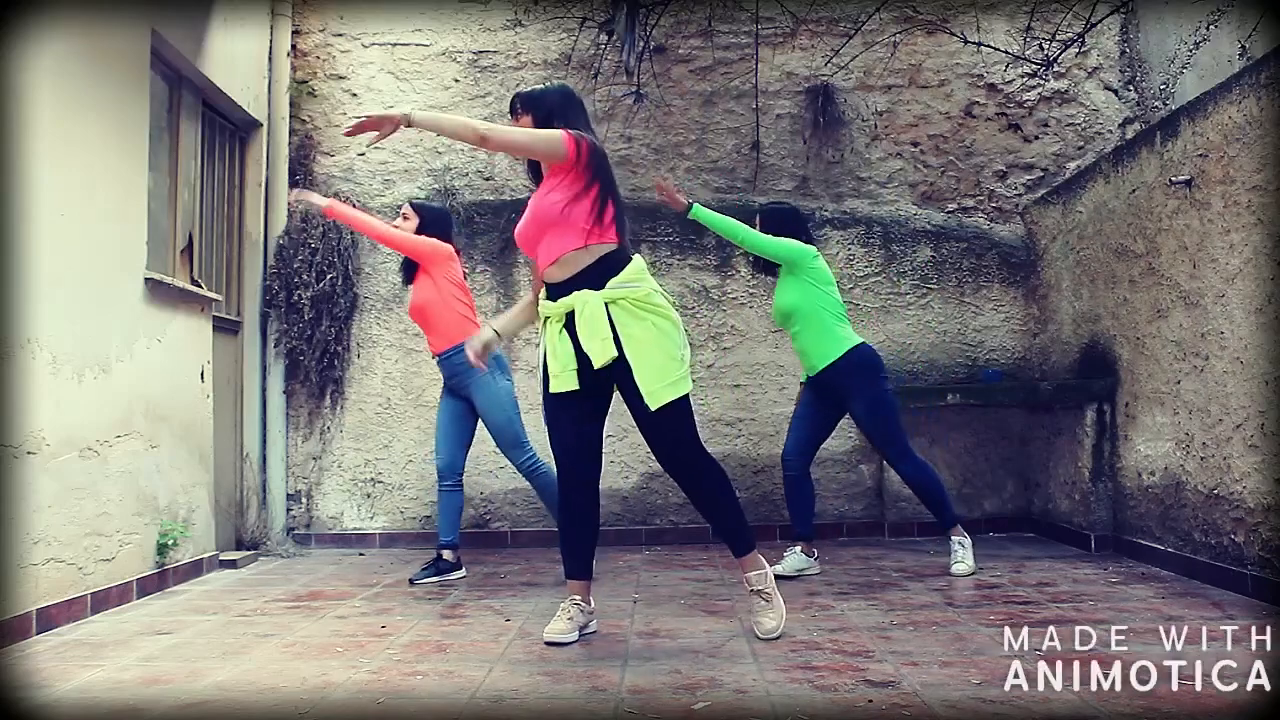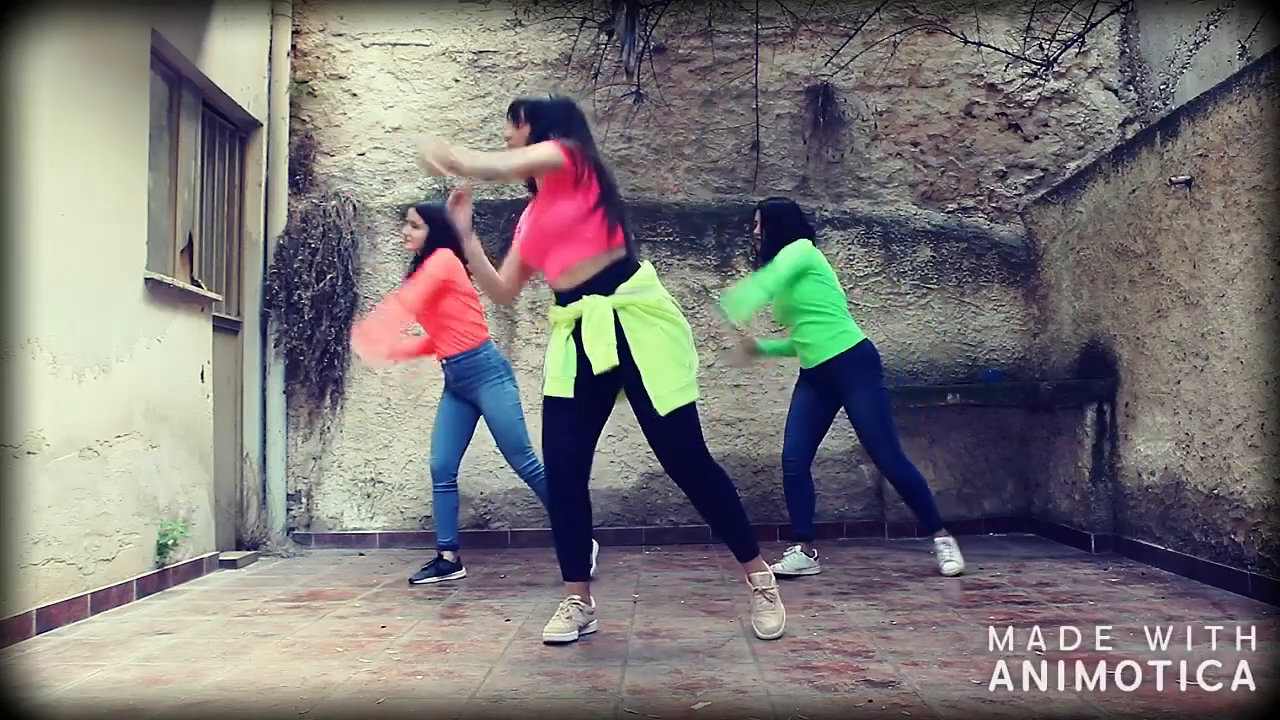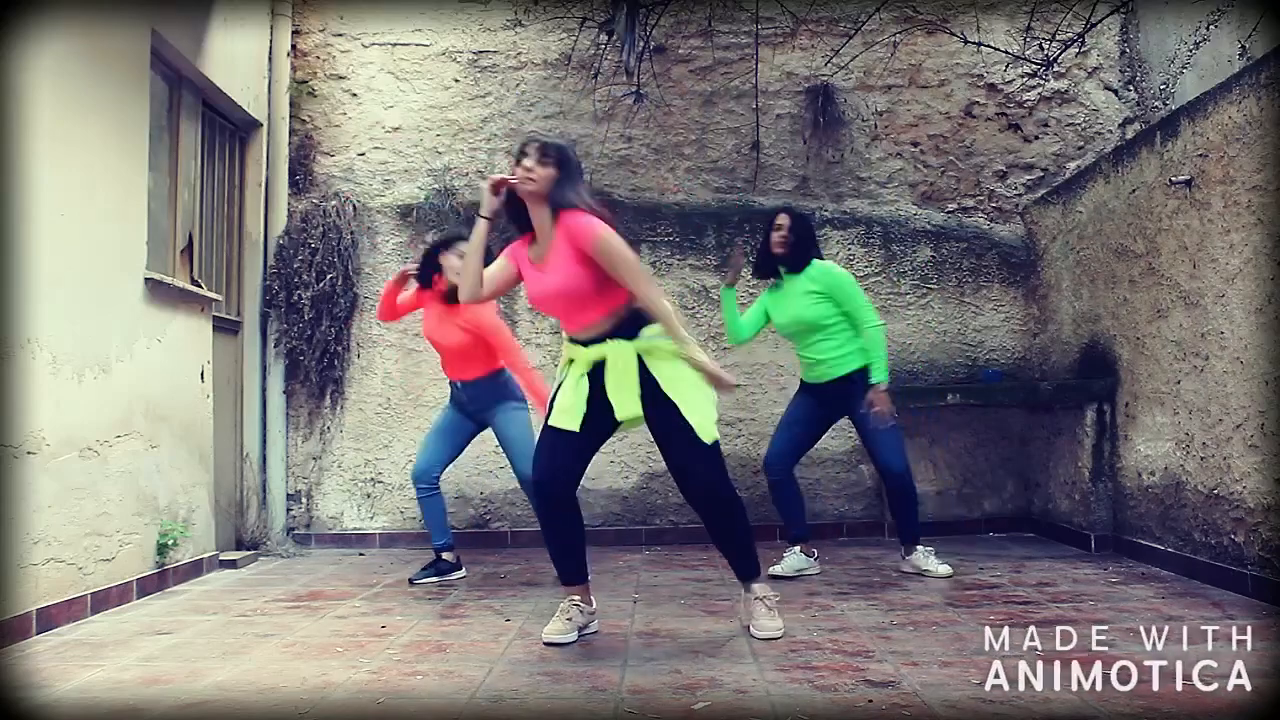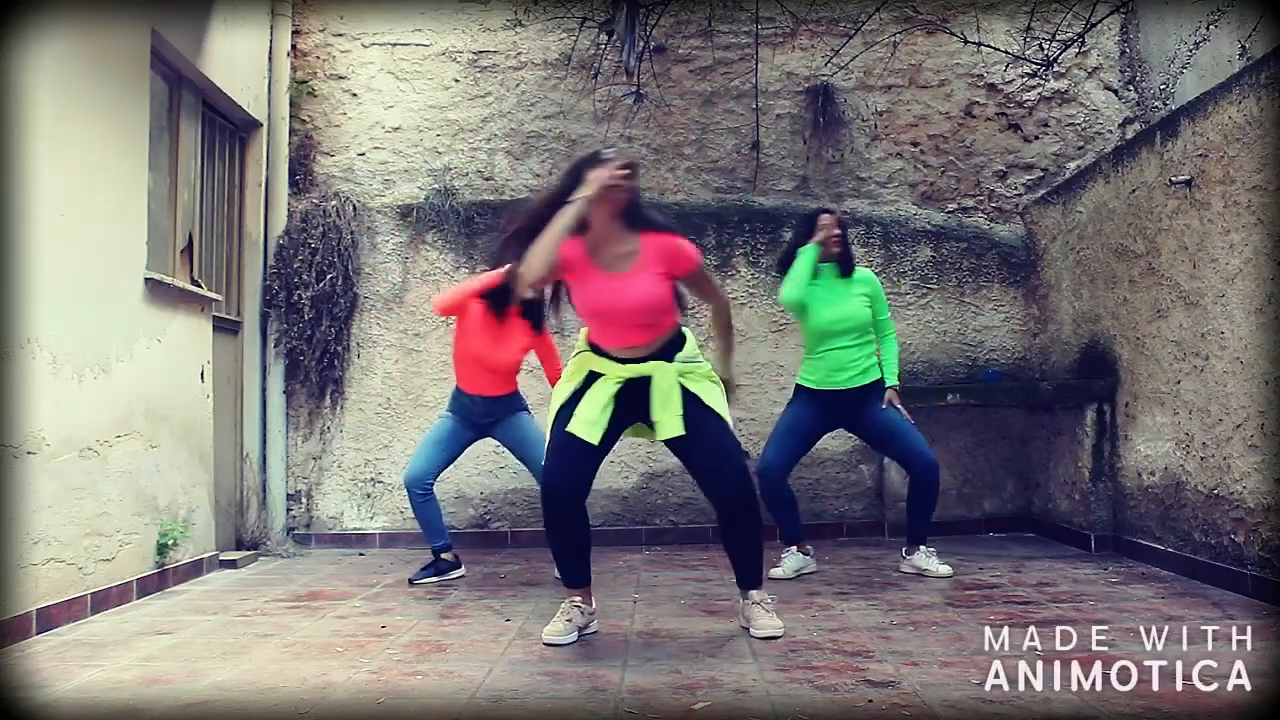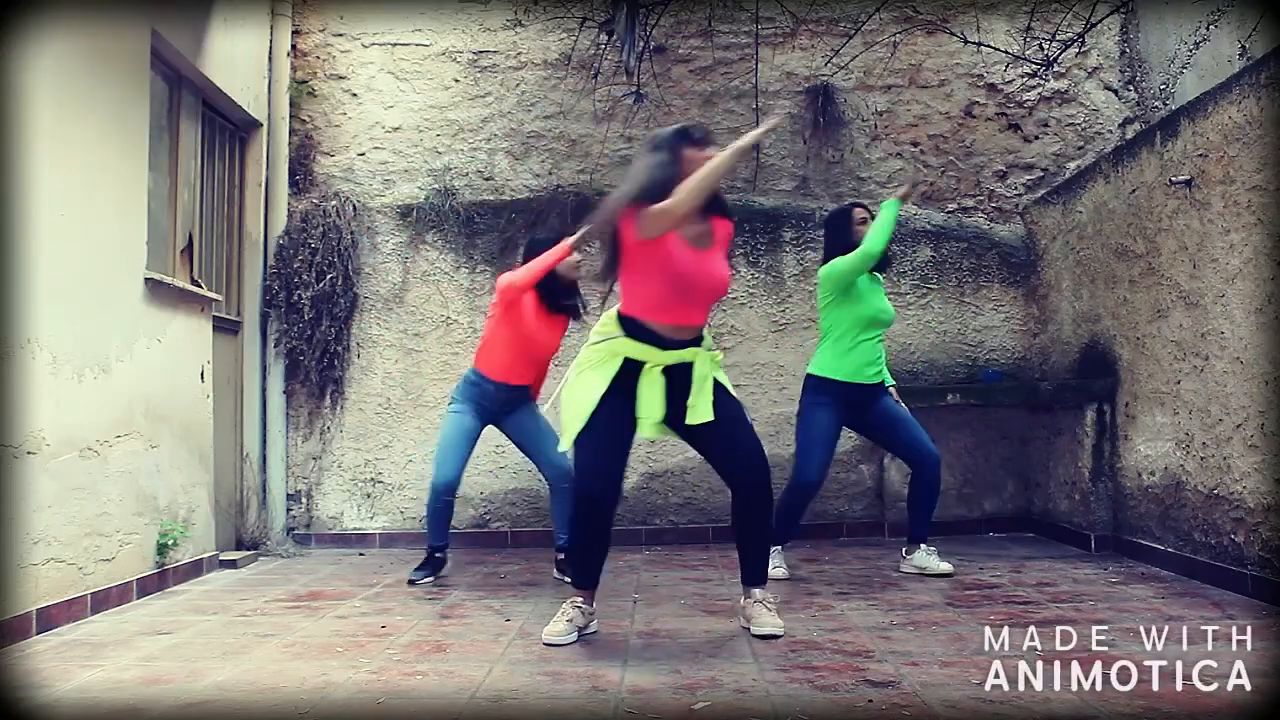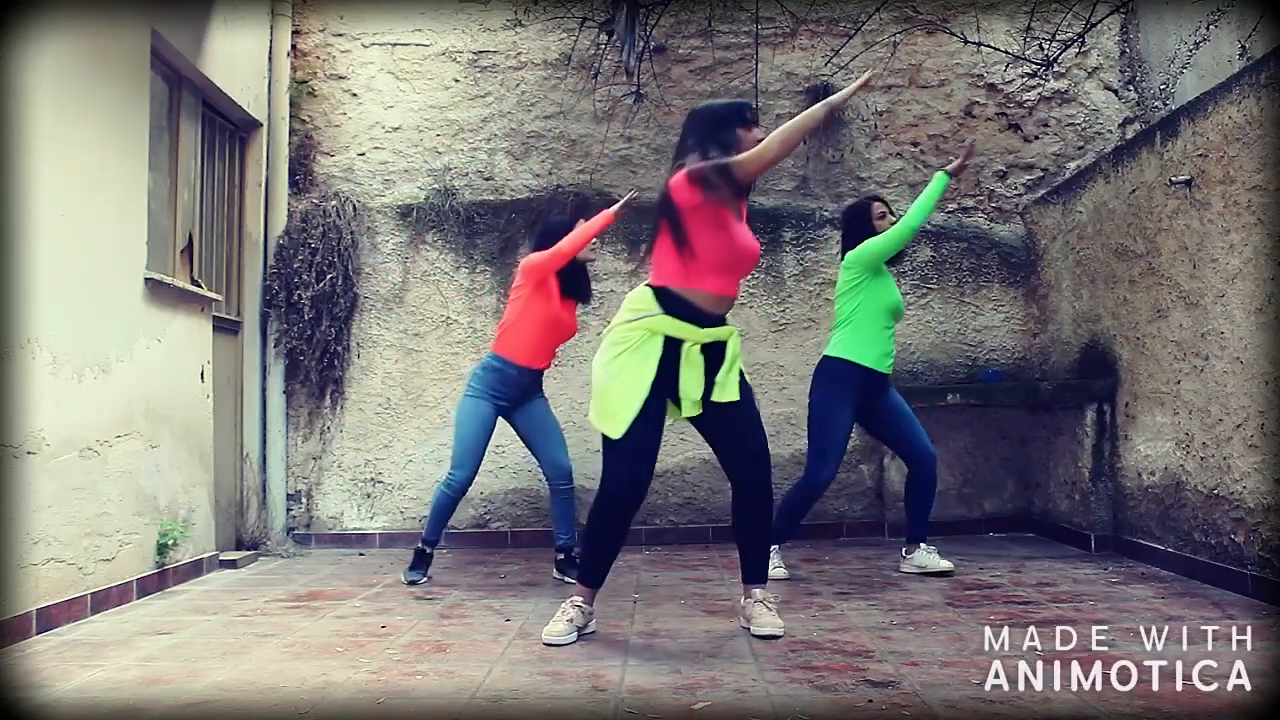
dt=0.2s
person 1, frame 1
left shoulder: (575, 150)
right shoulder: (541, 197)
left elbow: (480, 133)
left wrist: (406, 117)
right wrist: (494, 331)
left hip: (621, 313)
right hip: (567, 330)
left knee: (680, 451)
right knee: (574, 471)
left ankle: (754, 570)
right ankle: (578, 601)
person 1, frame 2
left shoulder: (569, 161)
right shoulder: (532, 215)
left elbow: (492, 165)
right elbow: (503, 290)
left wrist: (445, 155)
right wrist: (464, 230)
left hip: (632, 321)
right hip: (575, 336)
left knee: (685, 458)
right knee: (563, 471)
left ankle: (757, 575)
right ankle: (578, 601)
person 1, frame 3
left shoulder: (582, 225)
right shoulder: (521, 251)
left elbow: (645, 285)
right elbow: (470, 294)
left wrist: (693, 352)
right wrist: (484, 217)
left hip: (649, 357)
right hip: (588, 368)
left knee: (705, 480)
right knee: (549, 481)
left ankle: (756, 590)
right ankle: (579, 602)
person 1, frame 4
left shoulder: (666, 246)
right shoulder: (566, 247)
left elbow: (716, 302)
right elbow: (528, 277)
left wrist: (725, 366)
right wrist: (579, 202)
left hip: (673, 377)
right hip: (602, 379)
left knee: (733, 485)
right knee: (560, 486)
left ankle: (754, 596)
right ankle: (578, 603)
person 1, frame 5
left shoulder: (719, 228)
right shoulder: (642, 216)
right elbow: (675, 210)
right wrist: (740, 147)
left hip: (691, 366)
right hip: (625, 363)
left knee: (752, 473)
right knee: (593, 489)
left ankle: (755, 595)
right ankle: (581, 602)
person 1, frame 6
left shoulder: (734, 202)
right shoulder: (693, 184)
right elbow: (767, 155)
right wrist: (832, 102)
left hip: (711, 347)
right hip: (652, 343)
left knee: (752, 472)
right knee: (625, 482)
left ankle: (754, 595)
right ankle: (581, 601)
person 2, frame 1
left shoulder: (802, 254)
right shoulder: (789, 276)
left elbow: (745, 236)
left wrist: (689, 208)
right wrist: (805, 380)
left hip: (855, 369)
right hip: (823, 381)
left knee: (900, 457)
right knee: (793, 461)
left ankle: (957, 535)
right ankle: (805, 551)
person 2, frame 2
left shoulder: (801, 251)
right shoulder: (786, 276)
left elbow: (767, 281)
left wrist: (730, 312)
right wrist: (760, 347)
left hip: (852, 364)
right hip: (815, 377)
left knee: (887, 458)
right knee: (793, 461)
left ankle: (940, 537)
right ankle: (804, 551)
person 2, frame 3
left shoulder: (827, 273)
right shoulder: (773, 292)
left elbow: (871, 325)
right elbow: (740, 335)
left wrist: (879, 384)
right wrist: (729, 287)
left hip: (859, 381)
right hip: (815, 389)
left knee: (894, 468)
right knee: (776, 464)
left ankle: (913, 550)
right ankle: (803, 552)
person 2, frame 4
left shoulder: (864, 280)
right shoulder: (801, 286)
left elbow: (887, 334)
right elbow: (789, 298)
left wrist: (891, 384)
right wrist: (811, 249)
left hip: (867, 394)
right hip: (813, 398)
left knee: (925, 464)
right knee: (769, 469)
left ankle: (915, 551)
right ankle: (798, 551)
person 2, frame 5
left shoulder: (876, 279)
right shoulder: (834, 273)
right elbow: (871, 250)
left wrist: (887, 383)
right wrist: (893, 203)
left hip: (871, 393)
right hip: (826, 391)
left knee: (928, 459)
right knee: (807, 477)
left ankle: (915, 550)
right ankle: (776, 549)
person 2, frame 6
left shoulder: (880, 273)
right shoulder: (859, 258)
right elbow: (911, 225)
left wrist: (888, 372)
right wrist: (946, 176)
left hip: (875, 384)
right hip: (839, 378)
left knee: (924, 459)
right knee: (820, 474)
left ankle: (914, 550)
right ankle: (772, 547)
person 3, frame 1
left shoulder: (440, 252)
right shoulder: (423, 274)
left elbow: (381, 231)
left wrist: (326, 204)
left hip: (478, 368)
right hip: (454, 377)
left knee: (523, 458)
right knee: (447, 469)
right ankle: (449, 557)
person 3, frame 2
left shoulder: (443, 261)
right shoulder: (427, 272)
left elbow: (406, 300)
left wrist: (372, 334)
right wrist: (391, 351)
left hip: (482, 372)
right hip: (454, 381)
left knee: (524, 463)
right knee: (441, 469)
right ankle: (448, 558)
person 3, frame 3
left shoulder: (477, 305)
right shoulder: (428, 291)
left elbow: (517, 358)
right elbow: (387, 313)
left wrist: (550, 410)
right wrist: (398, 280)
left hip: (499, 396)
right hip: (463, 400)
left knee: (530, 474)
right knee: (423, 473)
right ankle: (447, 559)
person 3, frame 4
left shoulder: (533, 327)
right shoulder: (473, 303)
left elbow: (557, 376)
right elbow: (441, 305)
right wrist: (497, 276)
left hip: (508, 411)
right hip: (462, 410)
right knee: (415, 478)
right ankle: (446, 558)
person 3, frame 5
left shoulder: (563, 312)
right shoulder: (513, 289)
right elbow: (518, 282)
left wrist: (533, 396)
right wrist: (566, 246)
left hip: (518, 402)
right hip: (474, 396)
left knee: (562, 470)
right knee: (444, 481)
left ankle: (566, 557)
right ankle: (436, 554)
person 3, frame 6
left shoulder: (572, 295)
right shoulder: (534, 269)
right elbow: (561, 252)
right wrist: (609, 214)
left hip: (529, 391)
right hip: (490, 381)
left knee: (560, 471)
right knee: (460, 477)
left ankle: (565, 557)
right ankle: (425, 549)
